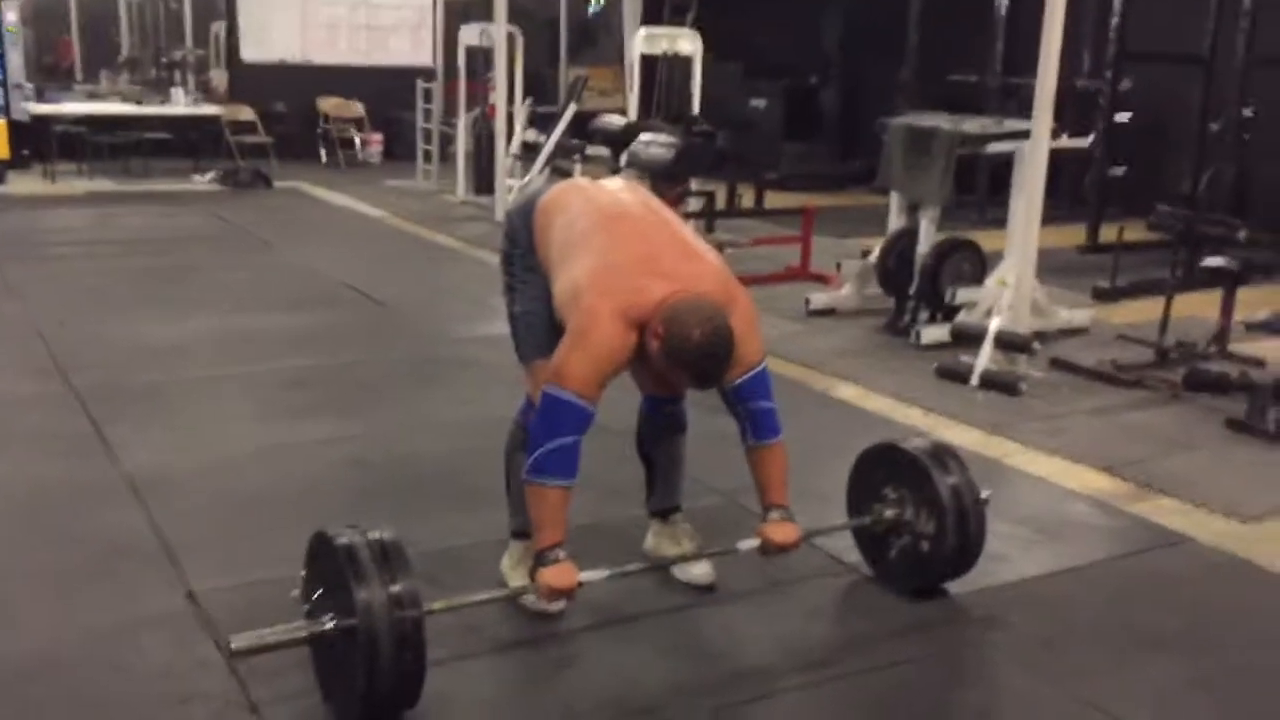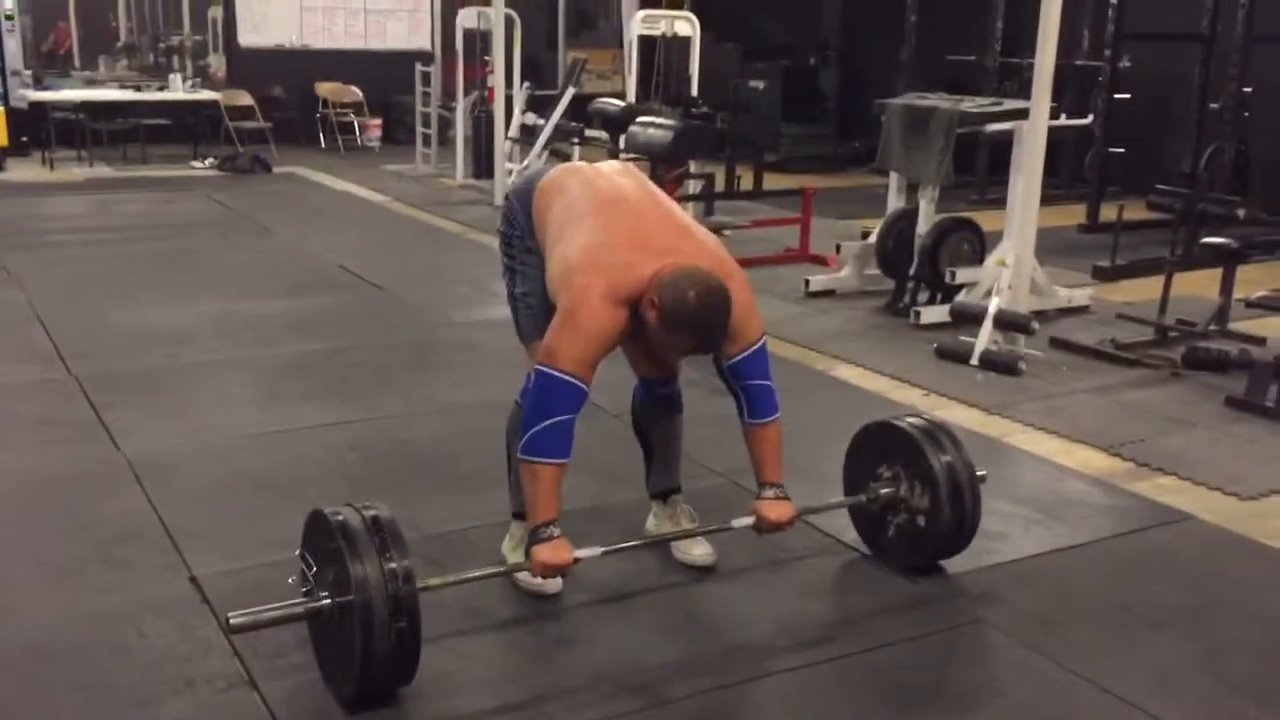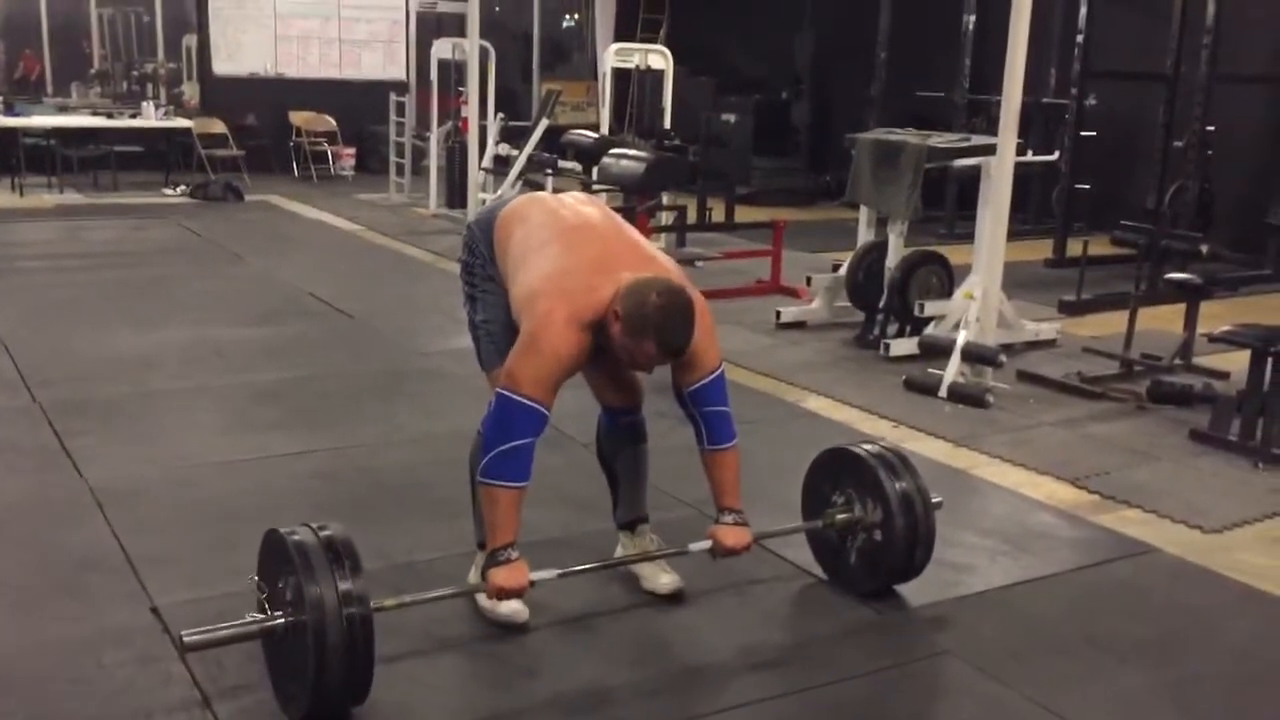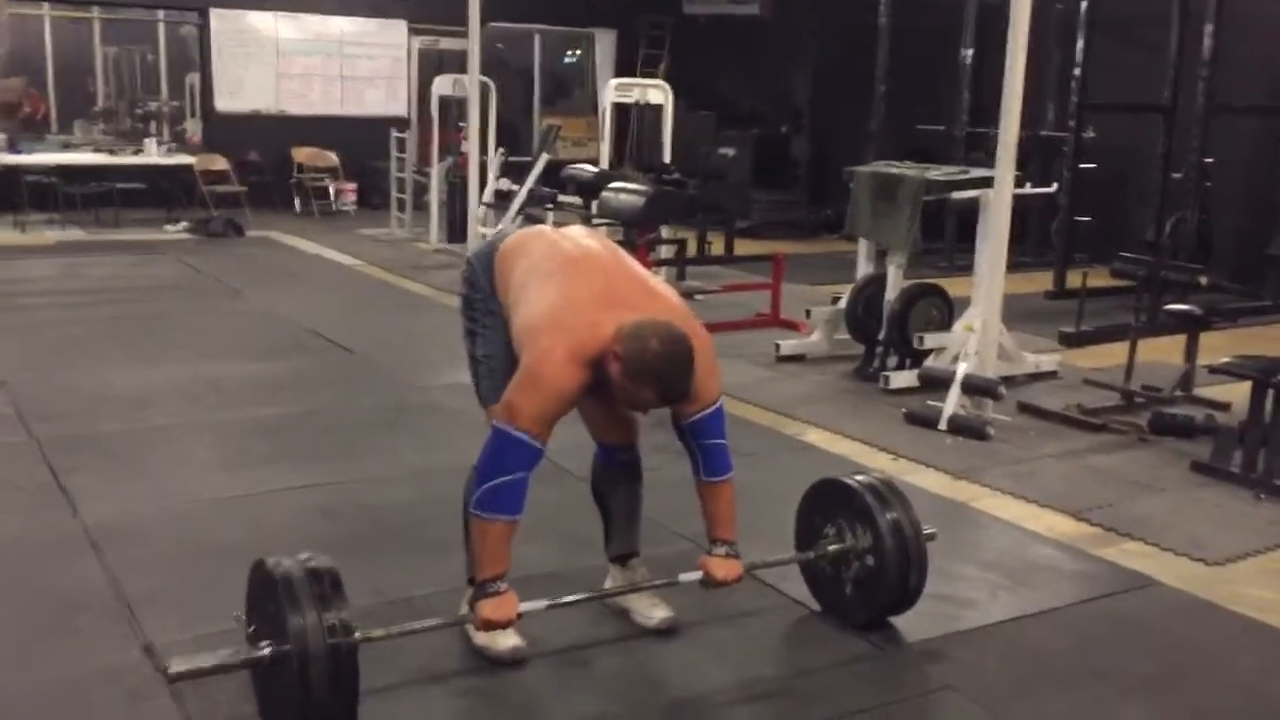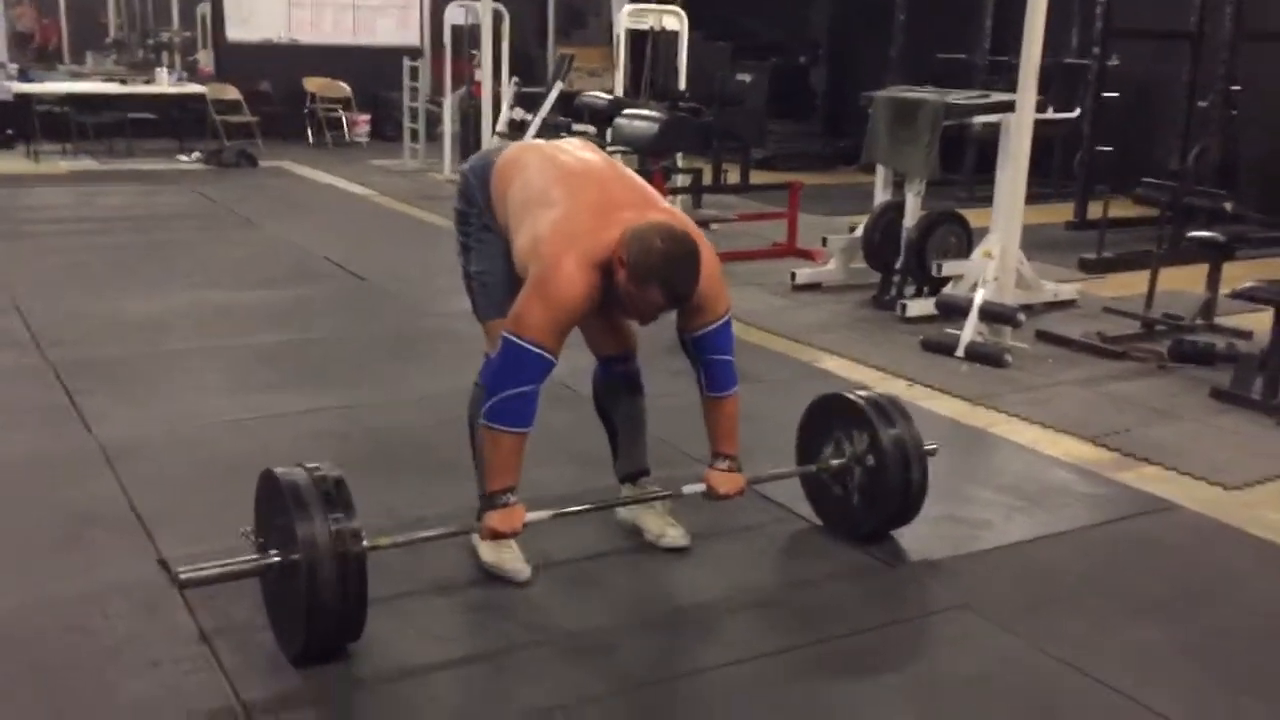
dt=1s
person 1, frame 1
left shoulder: (729, 308)
right shoulder: (606, 322)
left elbow: (756, 407)
right elbow: (556, 430)
left wrist: (777, 513)
right wrist: (551, 556)
left knee: (664, 394)
right knee: (551, 400)
left ankle: (667, 524)
right ankle: (524, 546)
person 1, frame 2
left shoulder: (726, 285)
right shoulder: (597, 298)
left elbow: (753, 384)
right elbow: (551, 408)
left wrist: (772, 490)
right wrist: (546, 532)
left knee: (660, 374)
right knee: (549, 380)
left ankle: (667, 507)
right ankle: (524, 527)
person 1, frame 3
left shoulder: (684, 310)
right shoulder: (561, 323)
left elbow: (712, 411)
right elbow: (511, 433)
left wrist: (731, 514)
right wrist: (505, 555)
left knee: (624, 402)
right knee: (511, 408)
left ankle: (634, 536)
right ankle: (488, 556)
person 1, frame 4
left shoulder: (689, 344)
right shoulder: (559, 359)
left elbow: (710, 444)
right elbow: (505, 465)
left wrist: (723, 546)
right wrist: (493, 587)
right hip: (496, 278)
left knee: (620, 440)
right knee: (509, 443)
left ankle: (624, 570)
right ankle: (477, 593)
person 1, frame 5
left shoulder: (698, 263)
right shoulder: (568, 270)
left elbow: (715, 358)
right elbow: (515, 381)
left wrist: (725, 460)
right wrist: (502, 498)
right hip: (491, 193)
left knee: (619, 354)
right knee: (506, 359)
left ankle: (636, 489)
right ankle: (490, 516)
